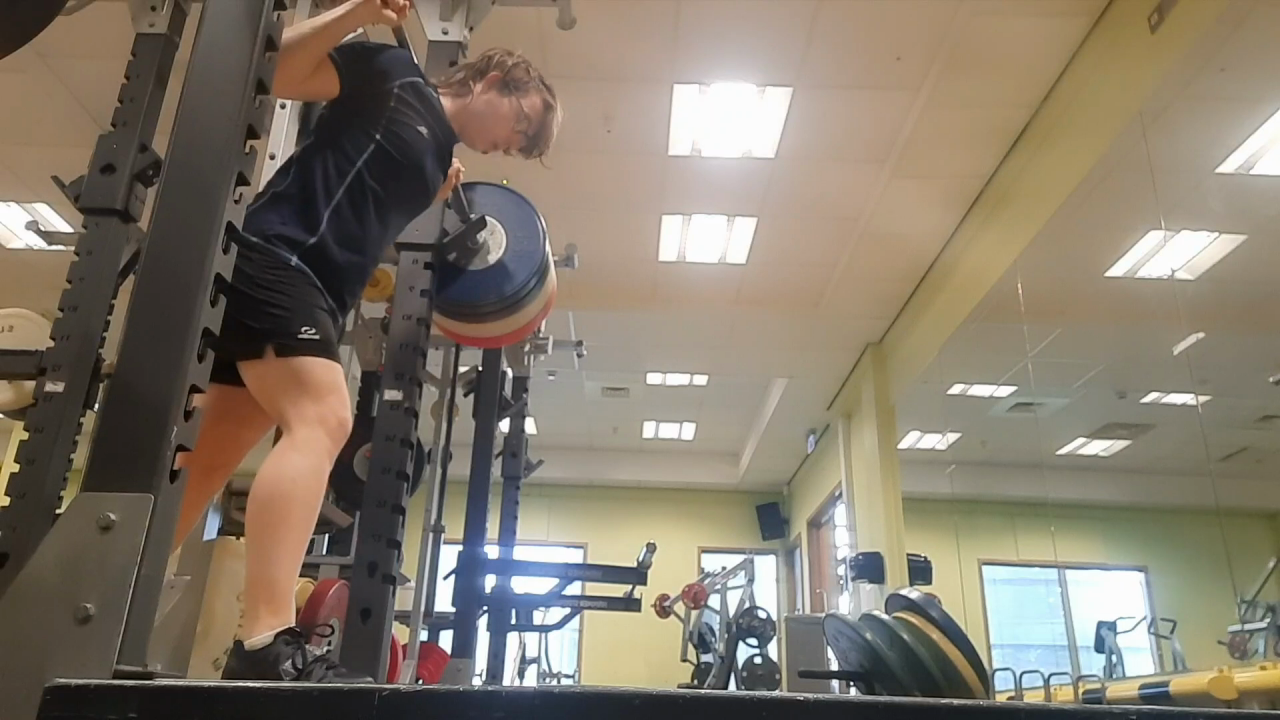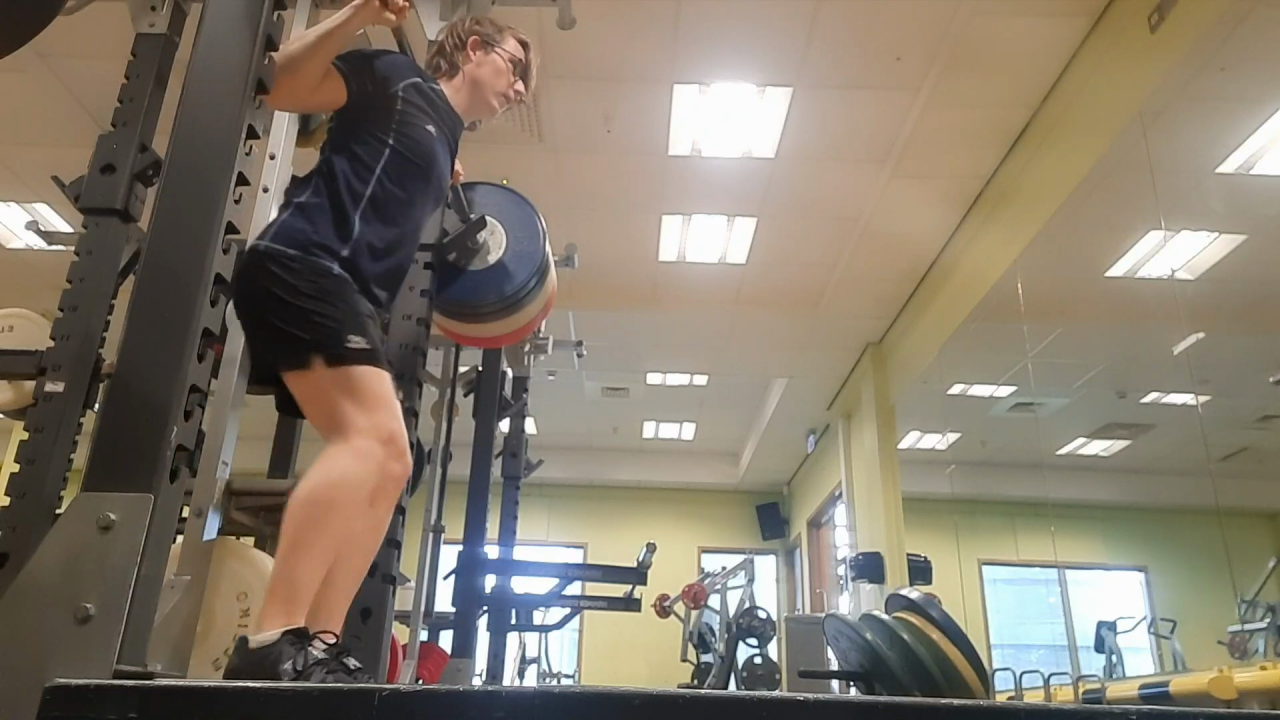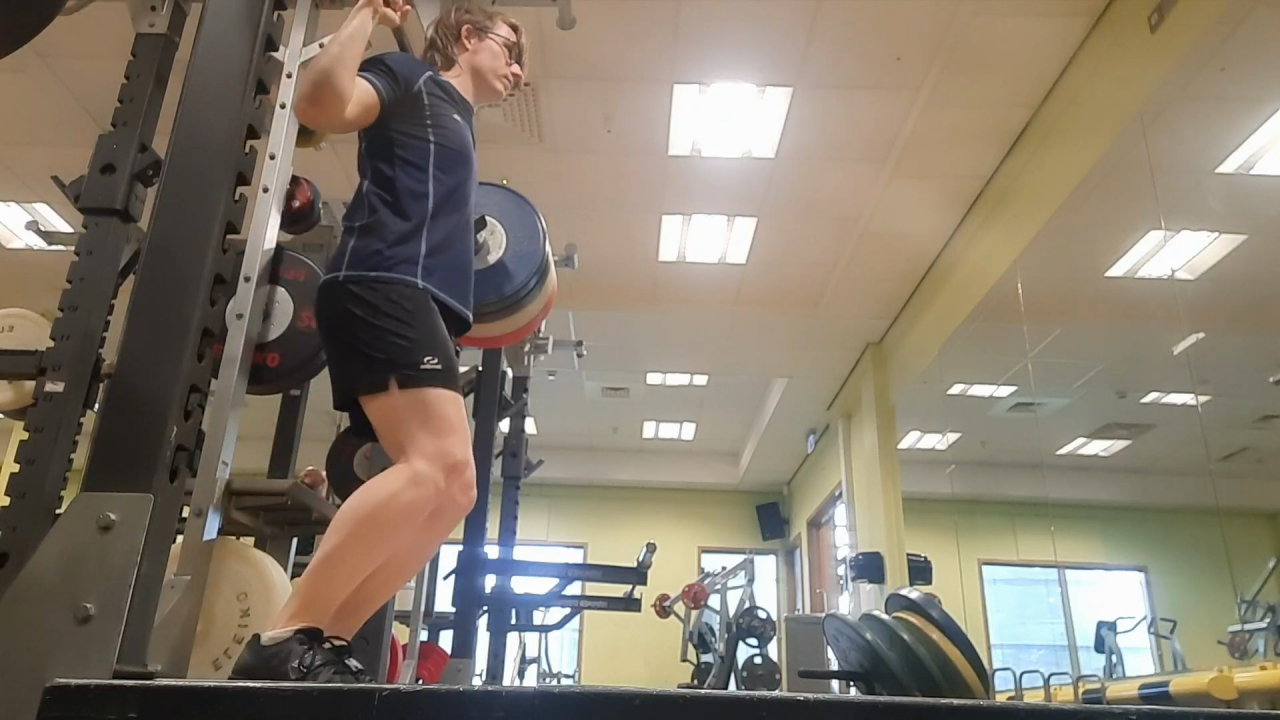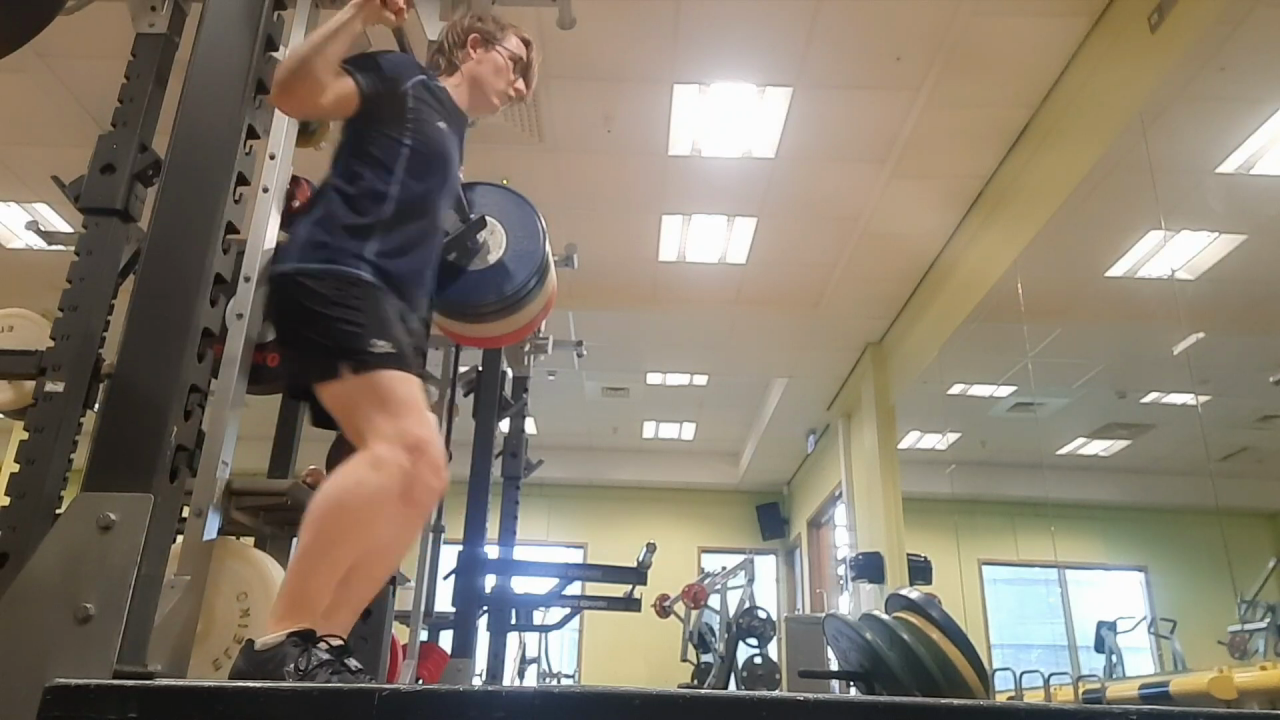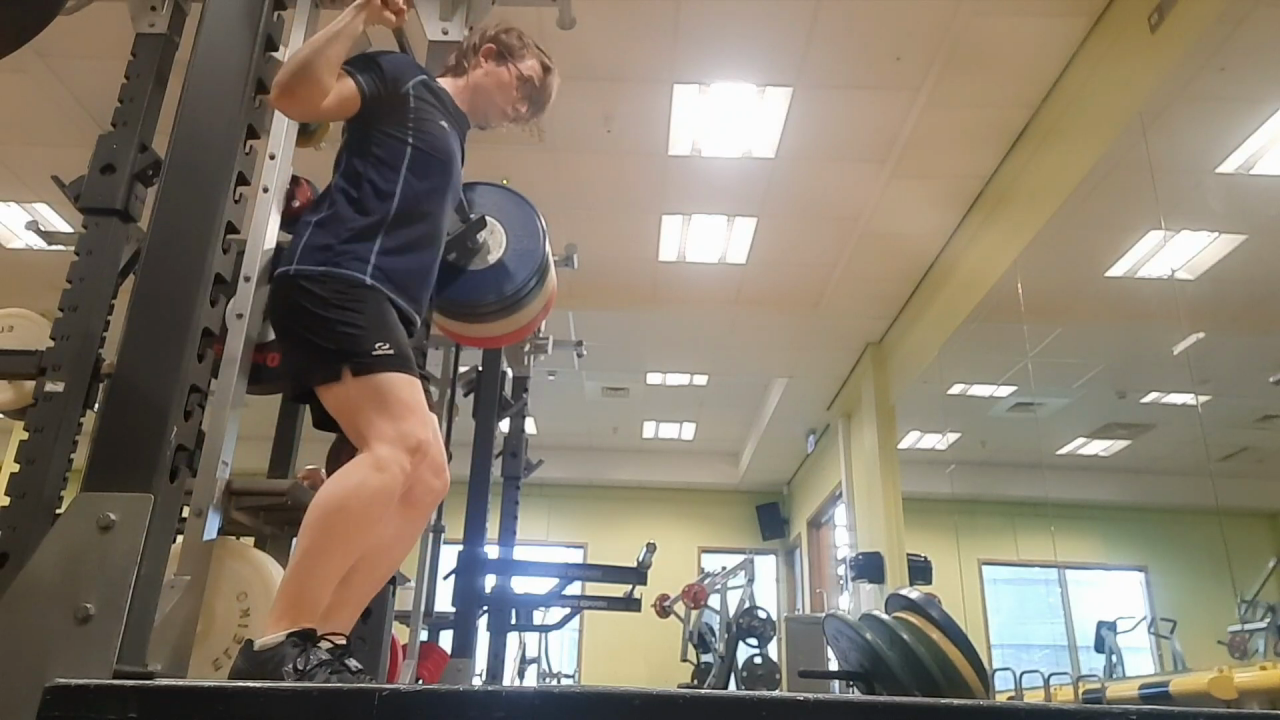
dt=0.7s
person 1, frame 1
left shoulder: (440, 158)
right shoulder: (393, 77)
right elbow: (276, 72)
left wrist: (437, 198)
left hip: (305, 288)
right hip: (270, 260)
left knee: (208, 460)
right knee: (321, 421)
right ankle: (266, 645)
person 1, frame 2
left shoulder: (445, 141)
right shoulder: (395, 79)
right elbow: (281, 83)
left wrist: (441, 193)
left hip: (341, 290)
right hip: (300, 267)
left knee: (386, 459)
right knee: (369, 437)
left ankle: (315, 645)
right ankle: (270, 642)
person 1, frame 3
left shoulder: (454, 123)
right shoulder: (412, 79)
right elbow: (319, 103)
left hip: (415, 303)
right hip: (384, 288)
left knee: (453, 488)
right knee: (434, 465)
left ankle: (323, 647)
right ankle: (284, 642)
person 1, frame 4
left shoulder: (450, 138)
right shoulder: (403, 82)
right elbow: (292, 90)
left wrist: (438, 189)
left hip: (379, 303)
right hip: (331, 279)
left knee: (424, 475)
right knee: (400, 447)
left ankle: (319, 648)
right ankle: (277, 646)
person 1, frame 5
left shoulder: (451, 137)
right shoulder: (402, 80)
right elbow: (296, 93)
left wrist: (449, 198)
left hip: (375, 303)
right hip: (336, 282)
left knee: (426, 474)
right knee: (398, 446)
left ankle: (320, 645)
right ankle: (278, 644)
